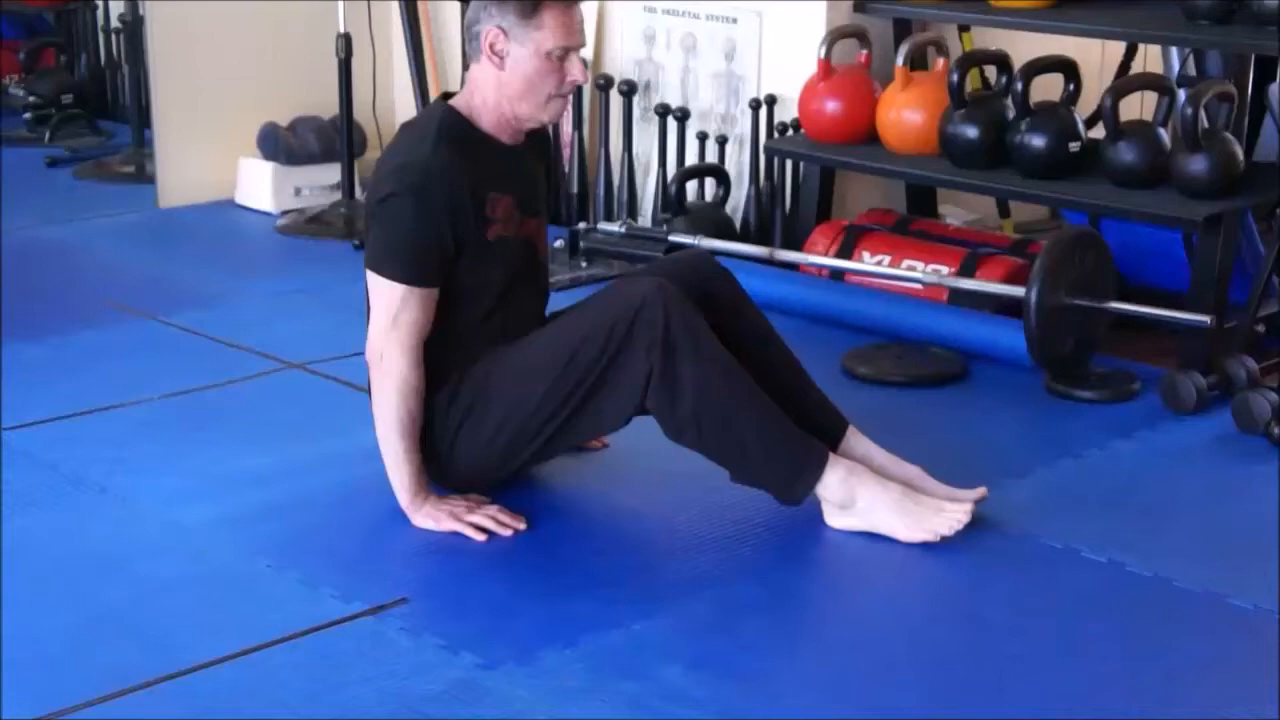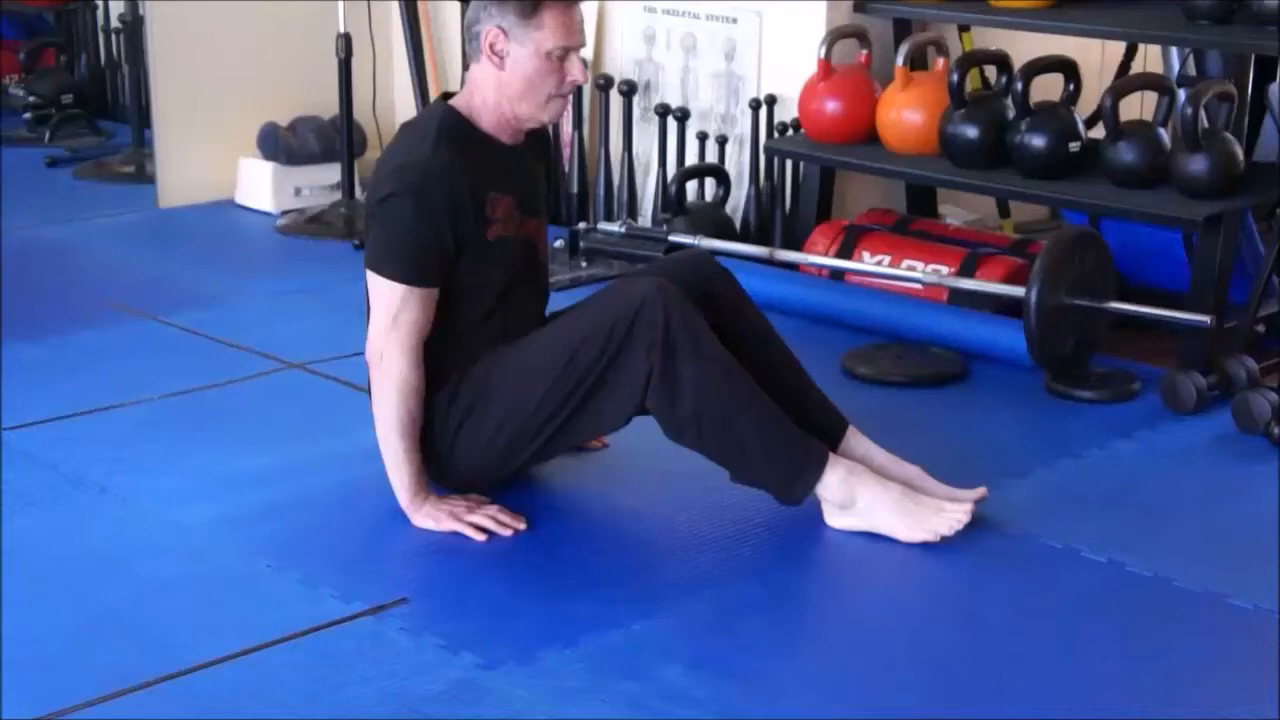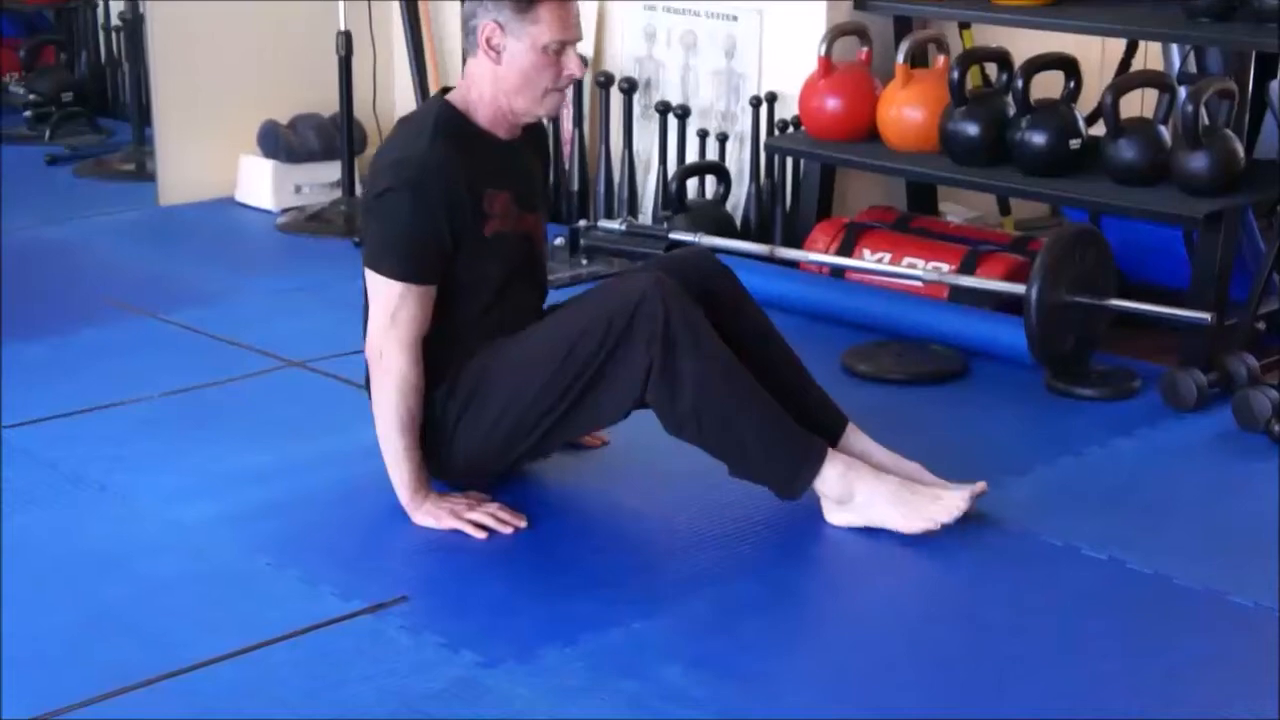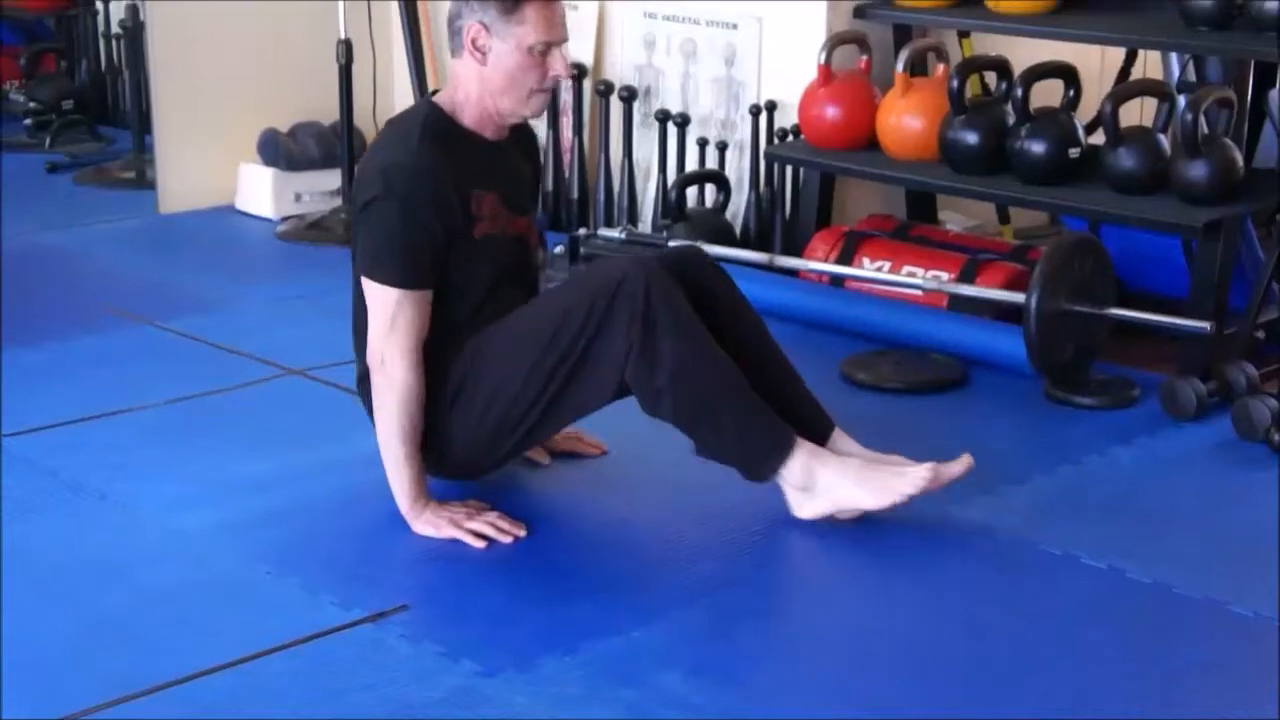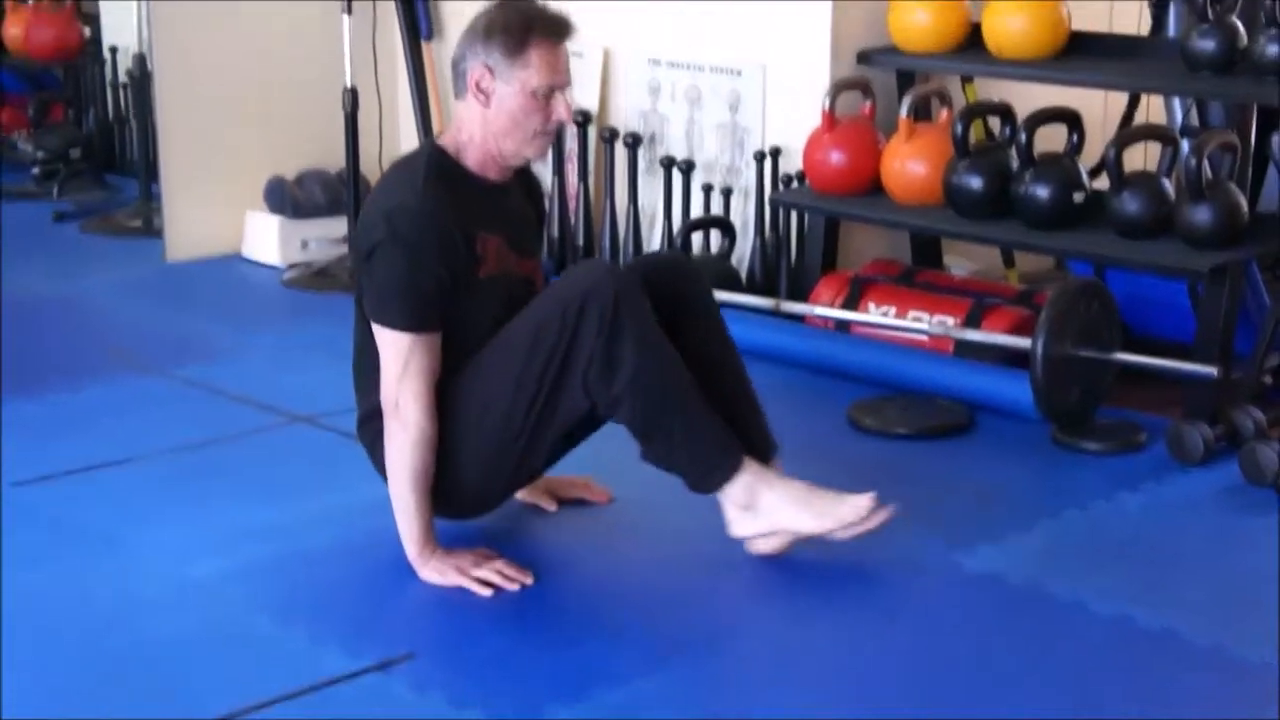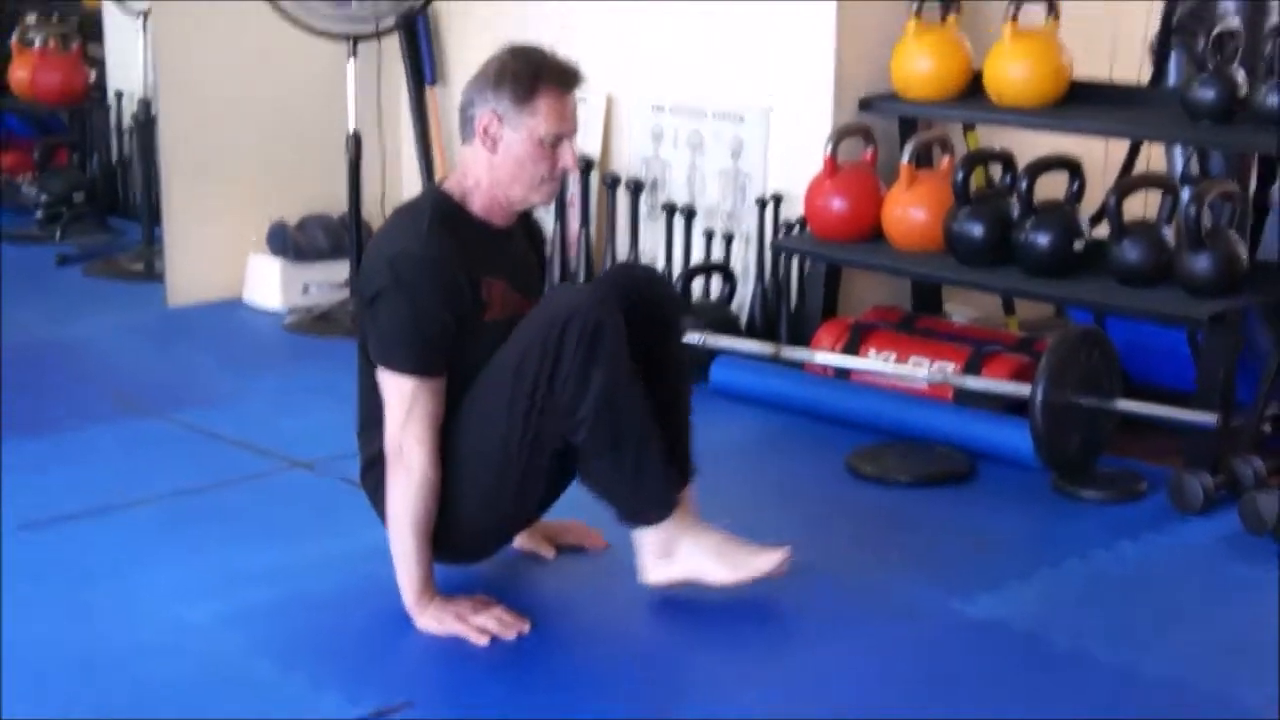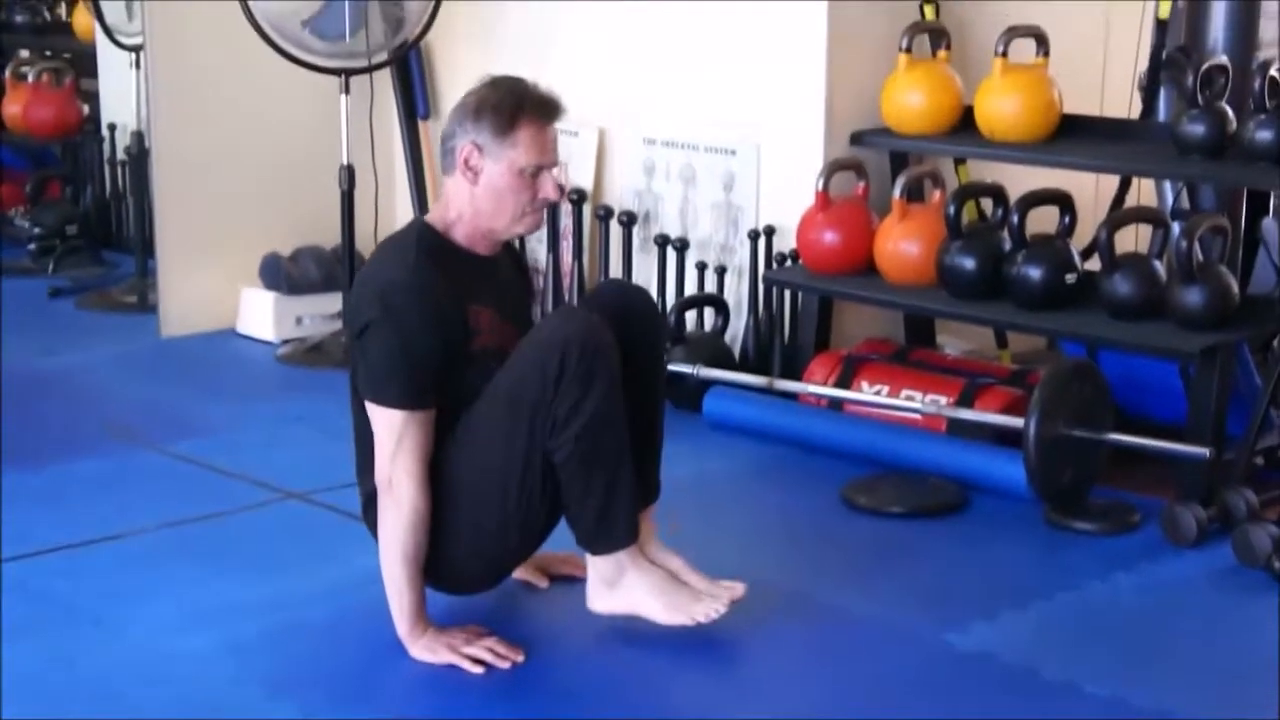
dt=0.2s
person 1, frame 1
left shoulder: (527, 143)
right shoulder: (426, 172)
right elbow: (391, 346)
left wrist: (554, 402)
right wrist: (417, 498)
left hip: (508, 385)
right hip: (456, 424)
left knee: (695, 280)
right knee: (648, 315)
left ankle: (846, 451)
right ankle: (836, 486)
person 1, frame 2
left shoulder: (528, 143)
right shoulder: (427, 172)
right elbow: (390, 346)
left wrist: (553, 405)
right wrist: (417, 499)
left hip: (508, 383)
right hip: (456, 422)
left knee: (696, 280)
right knee: (649, 315)
left ankle: (847, 453)
right ankle: (837, 488)
person 1, frame 3
left shoulder: (525, 140)
right shoulder: (422, 166)
right elbow: (390, 343)
left wrist: (543, 405)
right wrist: (416, 497)
left hip: (505, 378)
right hip: (453, 415)
left knee: (695, 276)
right knee: (649, 310)
left ankle: (848, 450)
right ankle: (836, 483)
person 1, frame 4
left shoulder: (513, 144)
right shoulder: (410, 168)
right elbow: (390, 350)
left wrist: (531, 419)
right wrist: (417, 504)
left hip: (496, 393)
right hip: (445, 415)
left knee: (686, 272)
right knee: (632, 290)
left ankle: (828, 452)
right ankle: (801, 471)
person 1, frame 5
left shoulder: (516, 189)
right shoulder: (411, 212)
right elbow: (404, 393)
left wrist: (525, 472)
right wrist: (426, 553)
left hip: (492, 432)
right hip: (446, 456)
left knee: (670, 279)
right knee: (597, 300)
left ankle: (752, 482)
right ankle: (745, 494)
person 1, frame 6
left shoulder: (518, 232)
right shoulder: (419, 255)
right elbow: (407, 438)
left wrist: (523, 517)
right wrist: (422, 600)
left hip: (493, 473)
right hip: (447, 504)
left knee: (641, 292)
right knee: (578, 320)
left ankle: (667, 515)
right ankle: (661, 538)
person 1, frame 7
left shoulder: (502, 262)
right shoulder: (406, 286)
right elbow: (398, 468)
left wrist: (516, 546)
right wrist: (415, 630)
left hip: (490, 506)
right hip: (447, 534)
left knee: (625, 309)
right knee: (574, 344)
left ankle: (629, 542)
right ankle: (614, 570)
